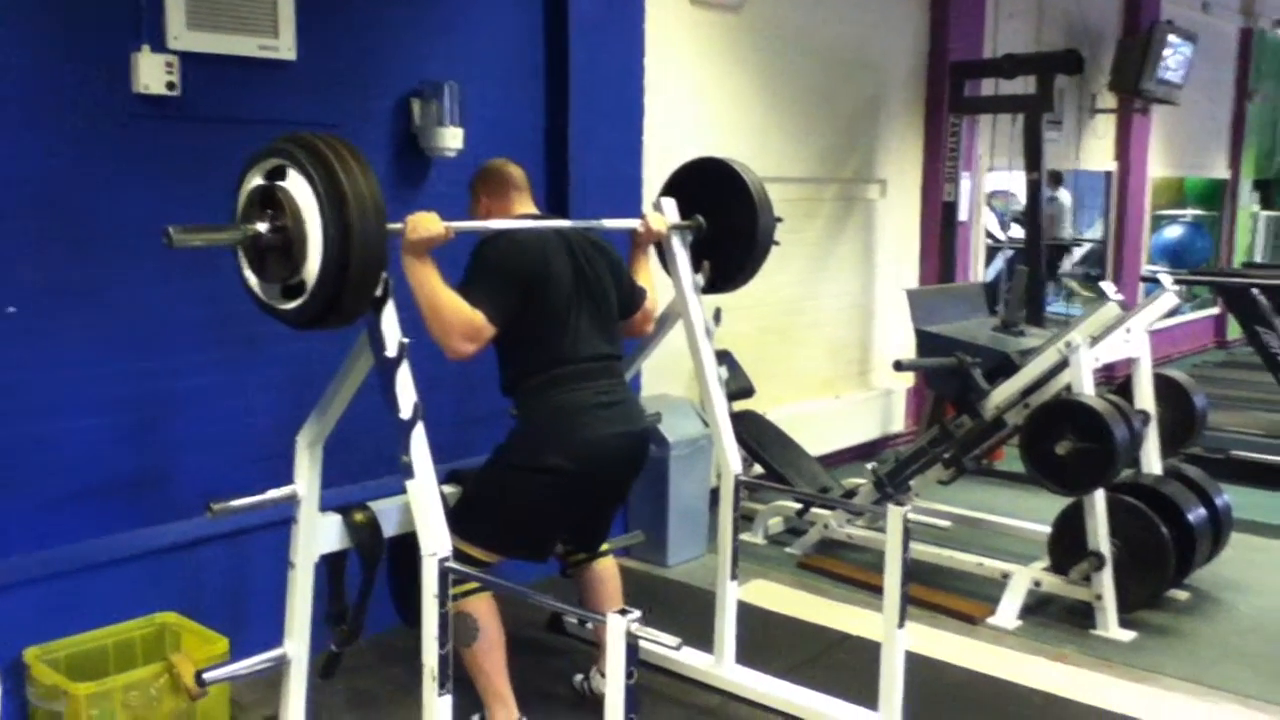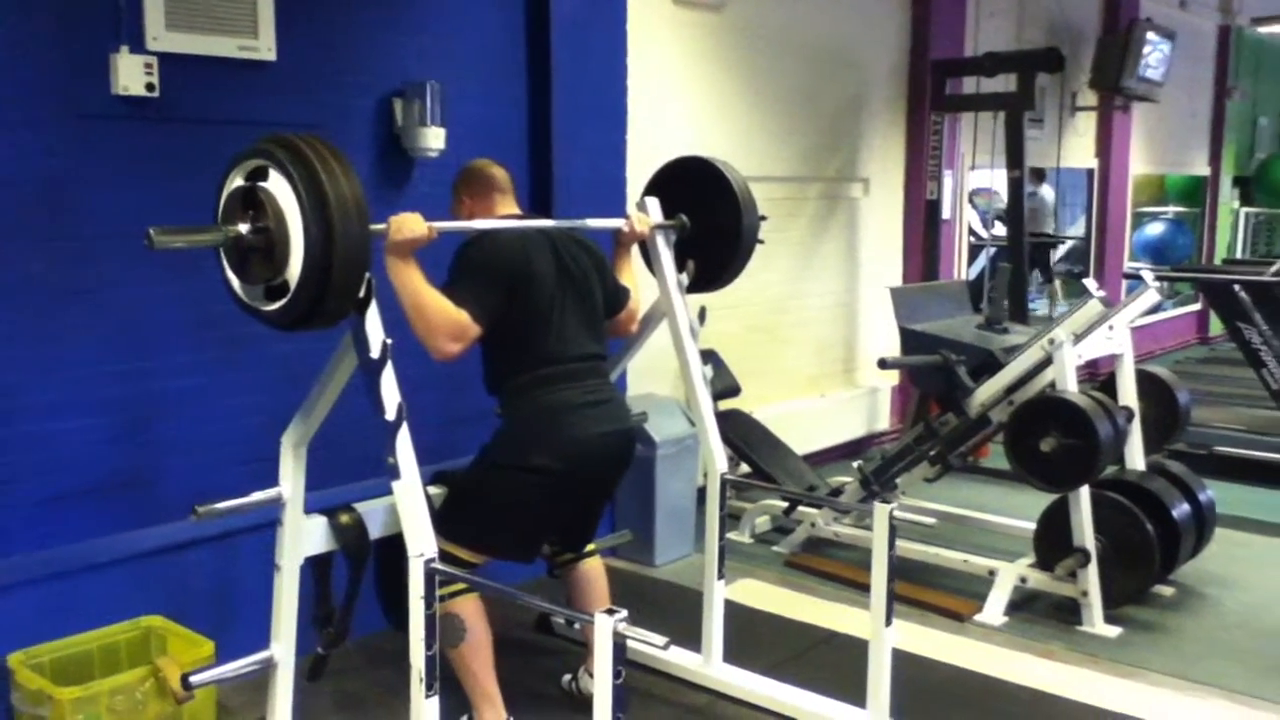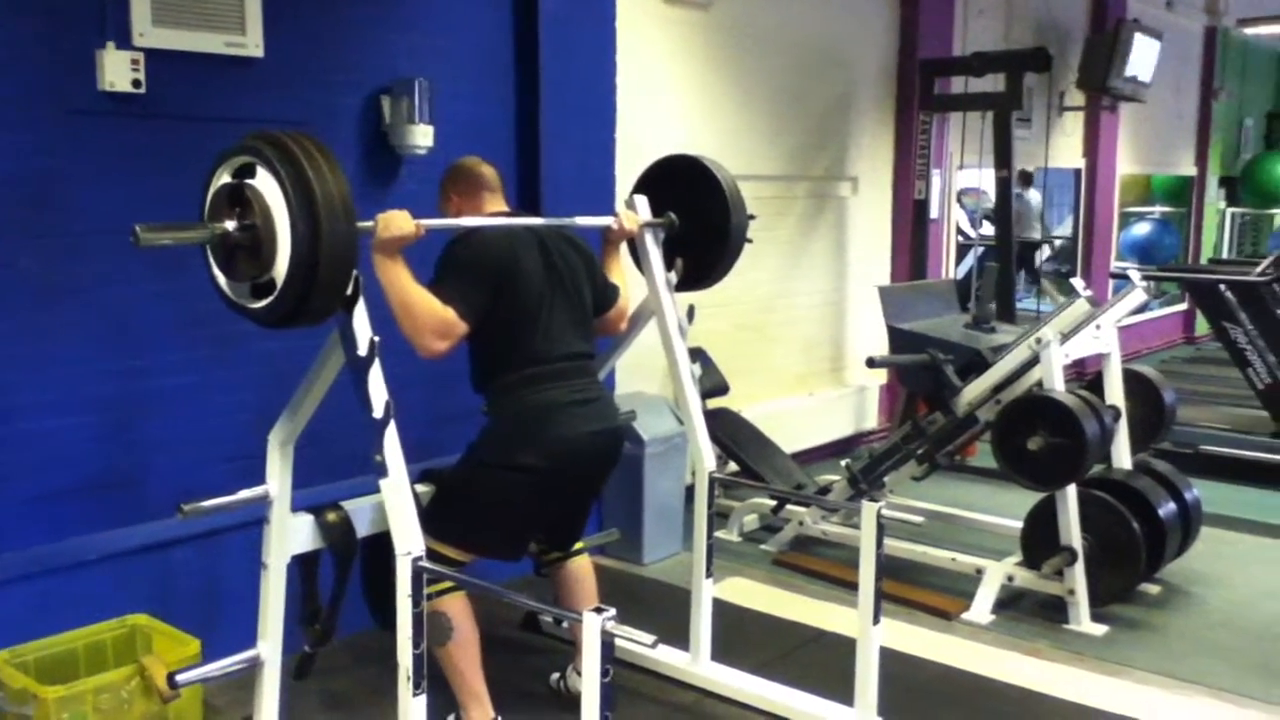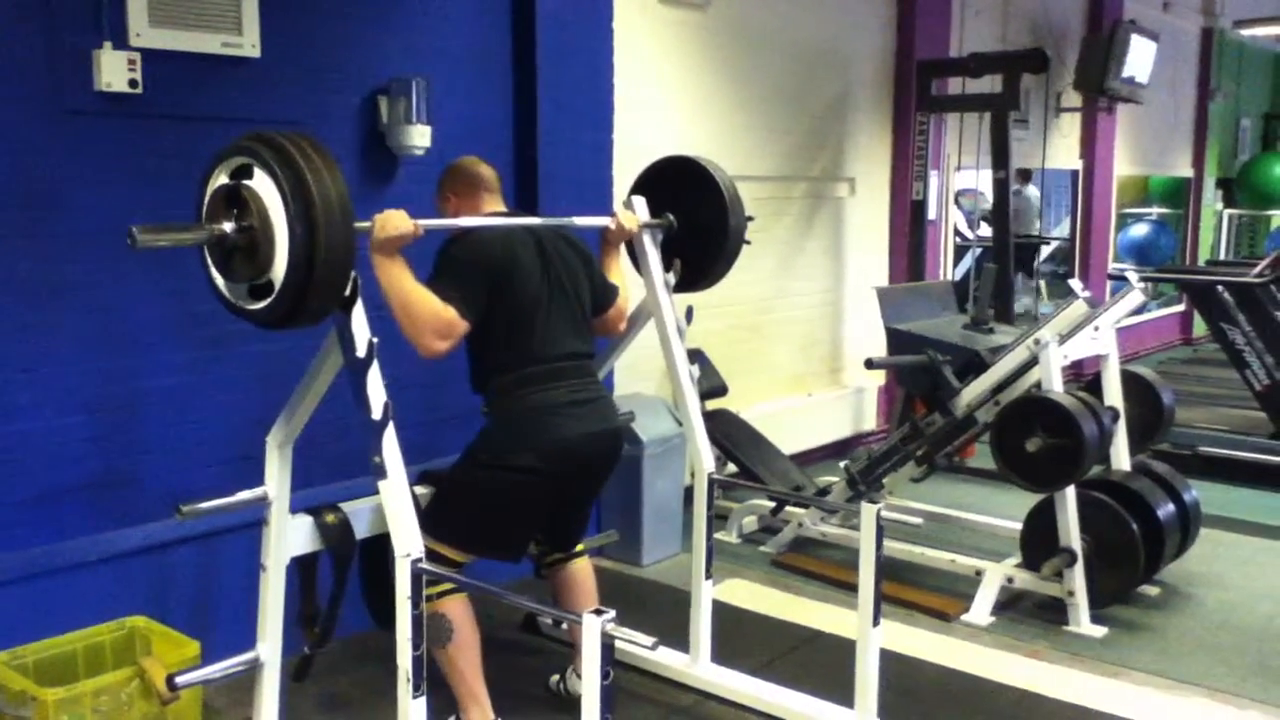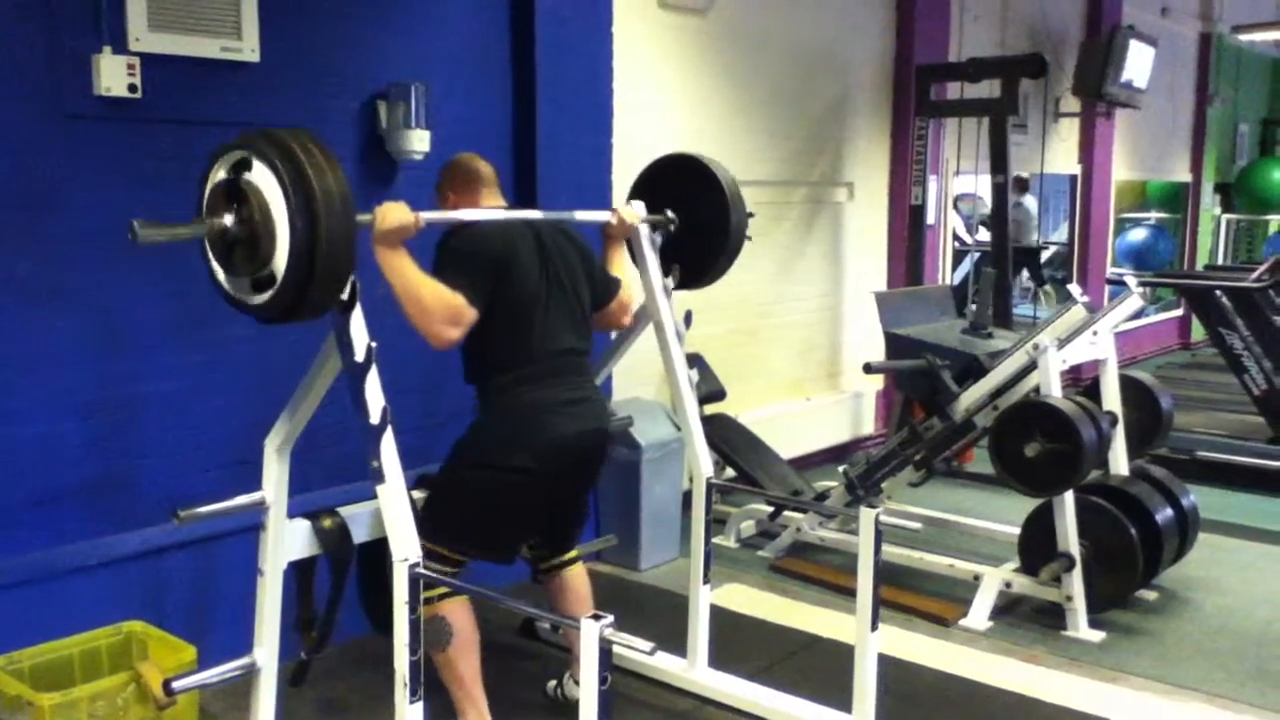
dt=0.2s
person 1, frame 1
left shoulder: (504, 249)
right shoulder: (593, 244)
left elbow: (462, 338)
right elbow: (642, 320)
left wrist: (417, 257)
right wrist: (644, 248)
left hip: (561, 436)
right hip: (627, 427)
left knee: (458, 563)
right knee: (586, 542)
right ankle: (612, 673)
person 1, frame 2
left shoulder: (488, 250)
right shoulder: (578, 244)
left elbow: (448, 338)
right elbow: (627, 321)
left wrist: (400, 258)
right wrist: (626, 249)
left hip: (548, 436)
right hip: (613, 427)
left knee: (444, 563)
right knee: (572, 542)
right ankle: (600, 672)
person 1, frame 3
left shoulder: (475, 248)
right shoulder: (566, 241)
left elbow: (434, 335)
right elbow: (615, 319)
left wrist: (388, 256)
right wrist: (615, 247)
left hip: (535, 434)
right hip: (601, 425)
left knee: (430, 562)
right knee: (560, 539)
right ankle: (588, 670)
person 1, frame 4
left shoulder: (472, 247)
right shoulder: (565, 241)
left elbow: (435, 335)
right elbow: (614, 320)
left wrist: (387, 256)
right wrist: (614, 248)
left hip: (532, 436)
right hip: (601, 426)
left knee: (430, 563)
right knee: (561, 542)
right ankle: (589, 672)
person 1, frame 5
left shoulder: (470, 240)
right shoulder: (563, 236)
left elbow: (444, 325)
right elbow: (618, 313)
left wrist: (390, 248)
right wrist: (618, 242)
left hip: (521, 431)
right hip: (589, 423)
left knee: (430, 567)
right knee: (555, 547)
